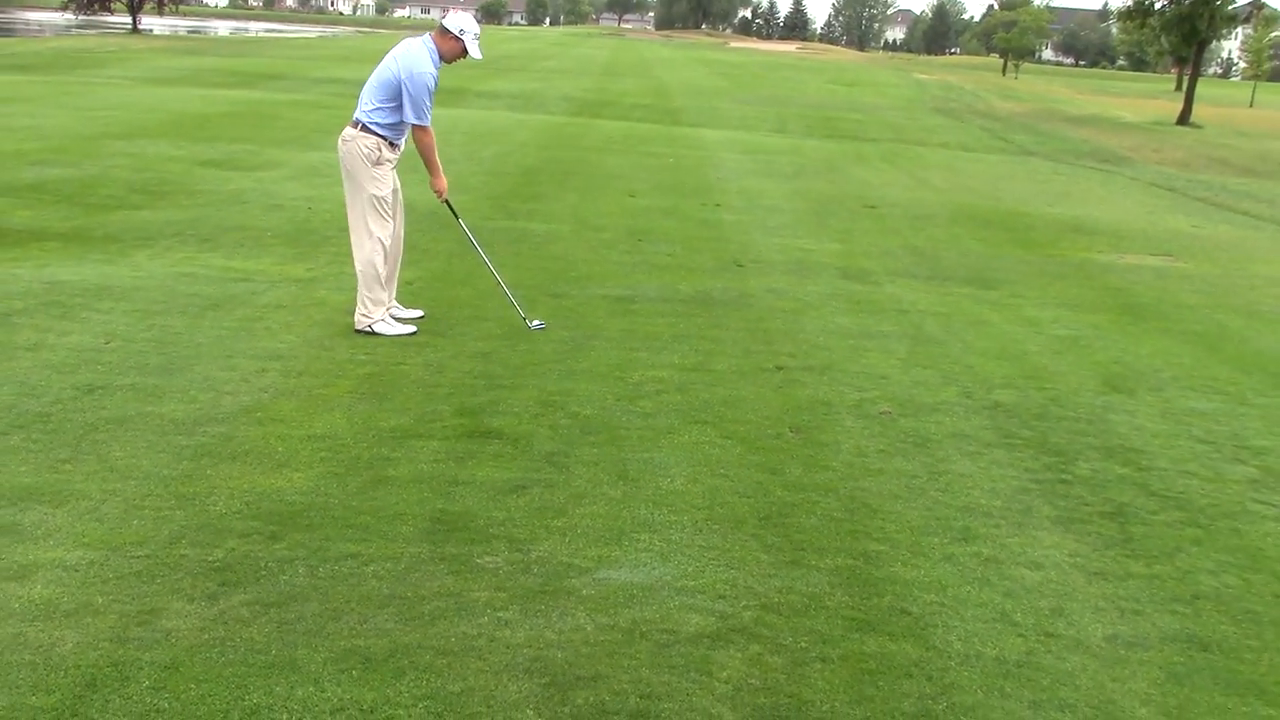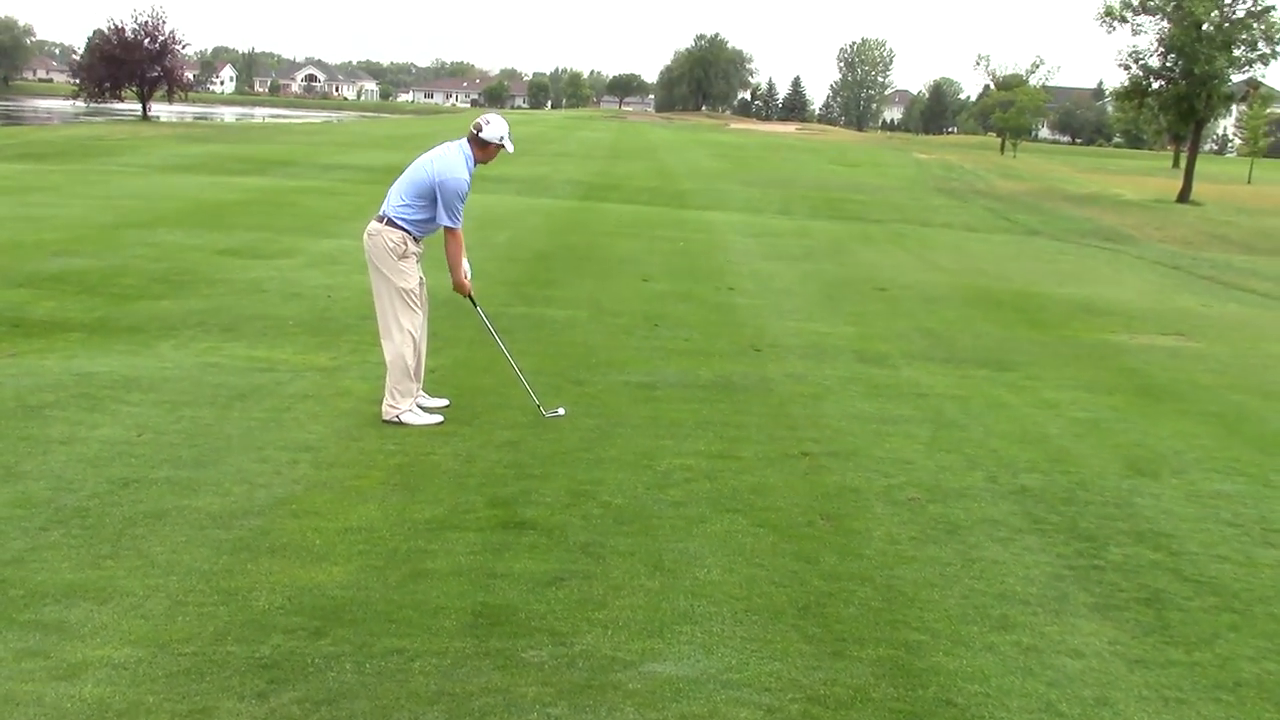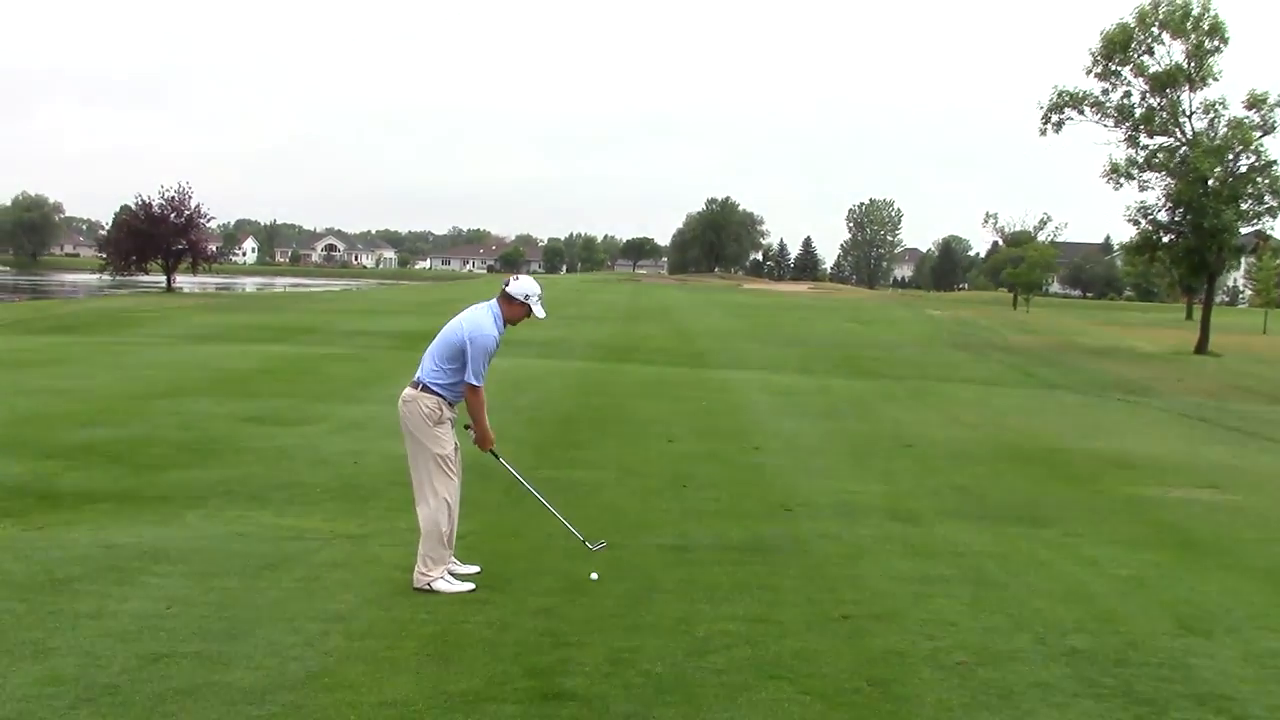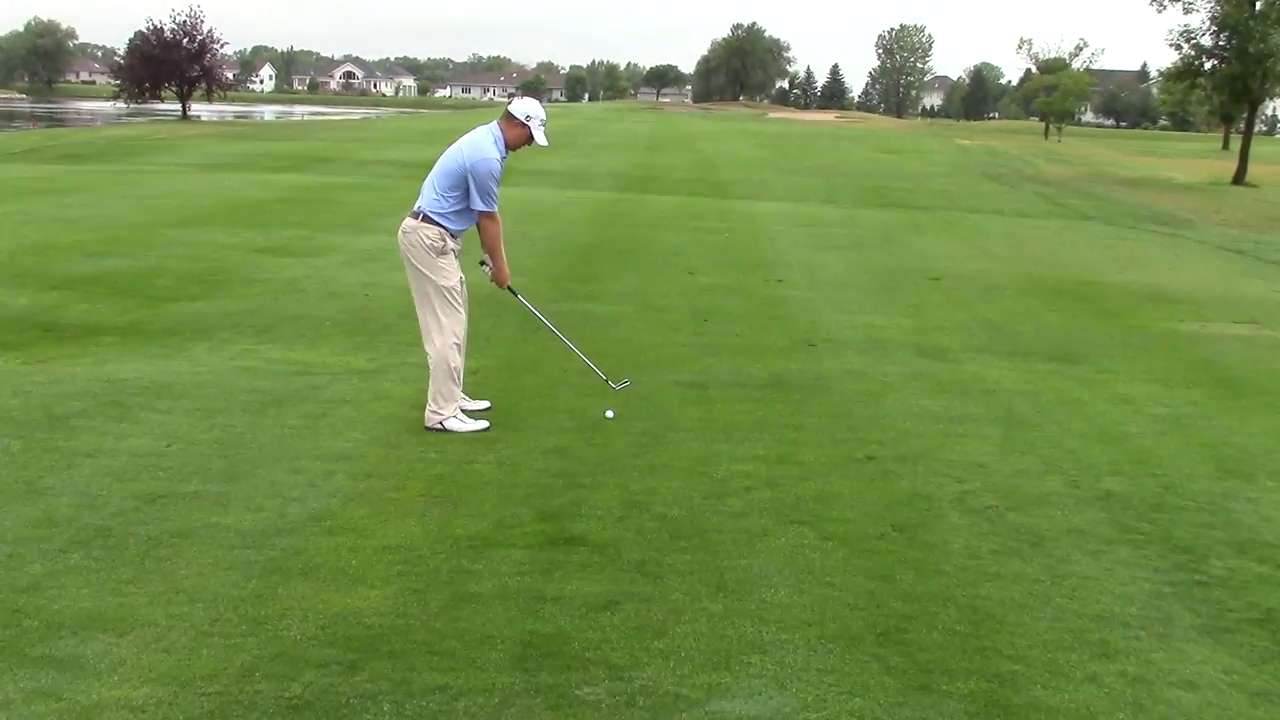
dt=0.7s
person 1, frame 1
left shoulder: (414, 46)
right shoulder: (421, 69)
right elbow: (421, 130)
right wrist: (437, 175)
left hip: (376, 145)
right hip: (368, 148)
left knee: (391, 229)
right knee: (375, 231)
left ankle: (383, 302)
right ankle: (371, 315)
person 1, frame 2
left shoulder: (454, 152)
right shoulder: (455, 175)
left elbow: (454, 222)
right elbow: (450, 232)
left wrist: (463, 260)
right wrist: (457, 277)
left hip: (398, 237)
right hip: (391, 241)
left knee: (414, 318)
right knee: (403, 323)
left ankle: (411, 392)
right ankle: (398, 406)
person 1, frame 3
left shoulder: (483, 313)
right shoulder: (485, 332)
right elbow: (473, 389)
left wrist: (480, 425)
right wrist: (483, 431)
left hip: (432, 403)
right hip: (427, 406)
left knee: (447, 485)
right knee: (438, 490)
left ankle: (442, 559)
right ankle: (430, 573)
person 1, frame 4
left shoulder: (484, 137)
right shoulder: (486, 156)
left elbow: (483, 211)
right elbow: (488, 216)
left wrist: (490, 254)
right wrist: (500, 265)
left hip: (435, 233)
right hip: (428, 236)
left knee: (454, 319)
right knee: (445, 326)
left ankle: (450, 395)
right ankle: (442, 413)
